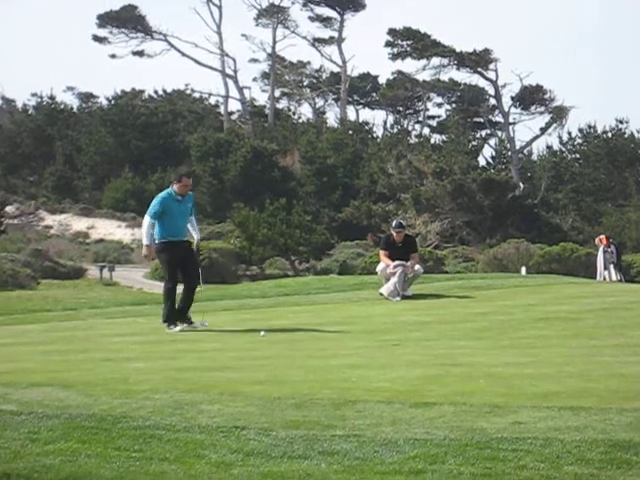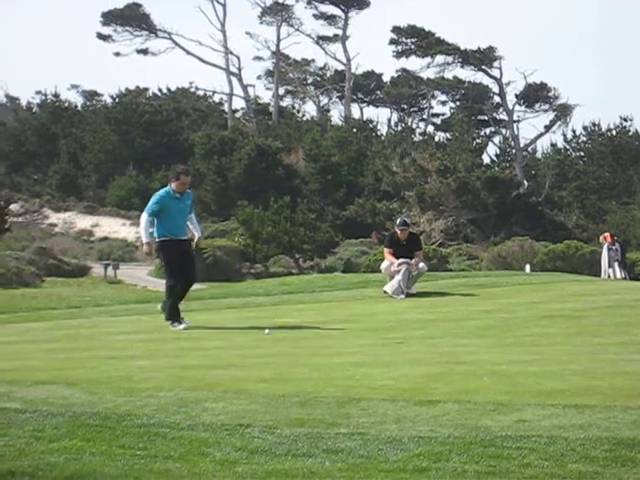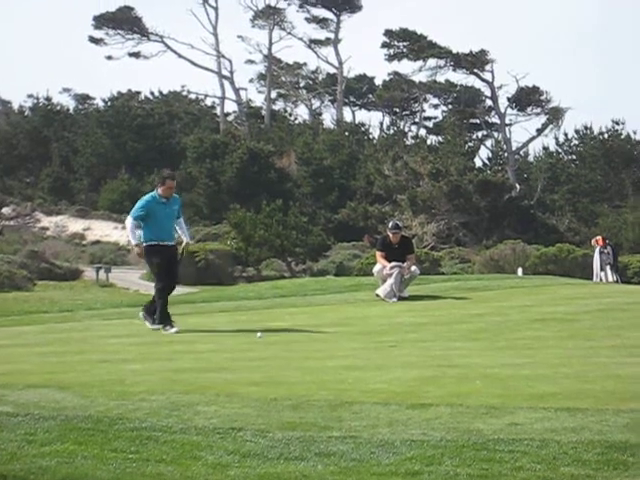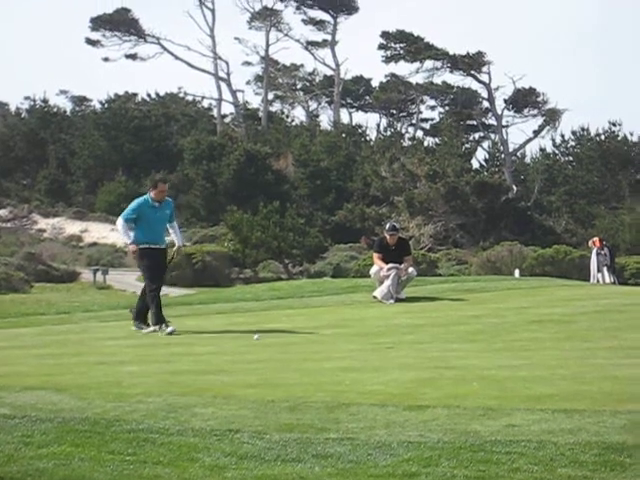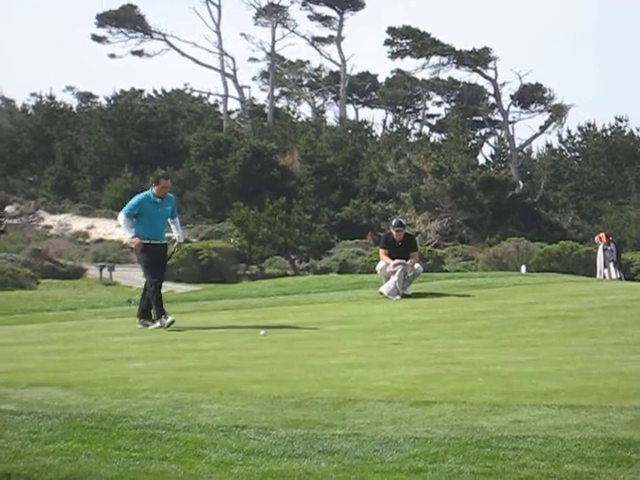
dt=0.1s
person 1, frame 1
left shoulder: (189, 197)
right shoulder: (162, 199)
right elbow: (148, 221)
left wrist: (197, 236)
right wrist: (146, 245)
left hip: (184, 243)
right hip: (166, 245)
left knee: (193, 279)
right knee: (172, 282)
left ankle: (181, 315)
right ankle: (170, 320)
person 1, frame 2
left shoulder: (189, 195)
right shoulder: (161, 196)
right elbow: (145, 218)
left wrist: (198, 233)
right wrist: (146, 241)
left hip: (184, 242)
right hip: (166, 243)
left knee: (190, 277)
right knee: (173, 280)
left ankle: (169, 307)
right ankle: (173, 318)
person 1, frame 3
left shoulder: (176, 200)
right shoulder: (147, 201)
right elbow: (130, 222)
left wrist: (186, 238)
right wrist: (135, 243)
left hip: (170, 246)
right hip: (153, 247)
left knee: (171, 283)
right knee: (162, 284)
left ankle: (148, 312)
right ankle: (164, 321)
person 1, frame 4
left shoulder: (169, 204)
right shoulder: (139, 204)
left elbow: (172, 224)
right elbow: (121, 222)
left wrist: (178, 243)
right wrist: (130, 242)
left hip: (161, 250)
right hip: (144, 250)
left knee: (154, 286)
right knee: (153, 285)
left ankle: (139, 319)
right ankle: (159, 322)
person 1, frame 5
left shoulder: (171, 199)
right shoulder: (140, 200)
left elbow: (174, 220)
right elbow: (122, 217)
left wrist: (179, 238)
right wrist: (132, 236)
left hip: (161, 245)
right hip: (145, 246)
left knee: (155, 281)
right knee: (153, 280)
left ankle: (144, 317)
right ankle: (160, 316)
